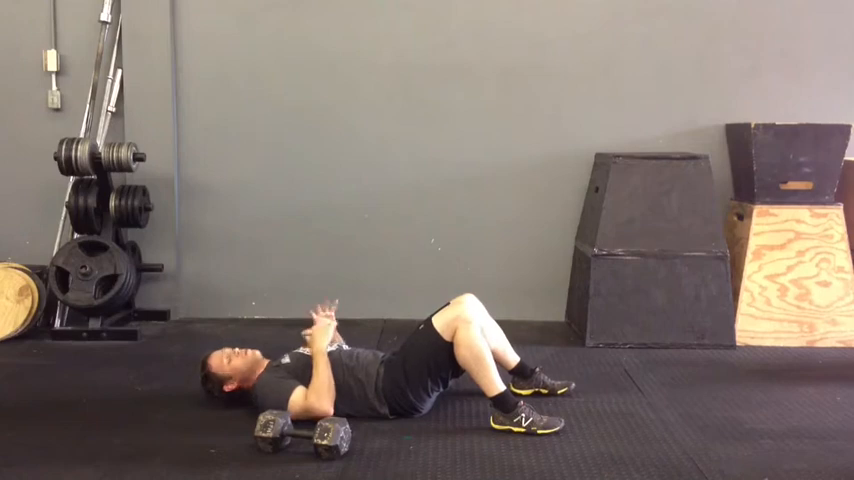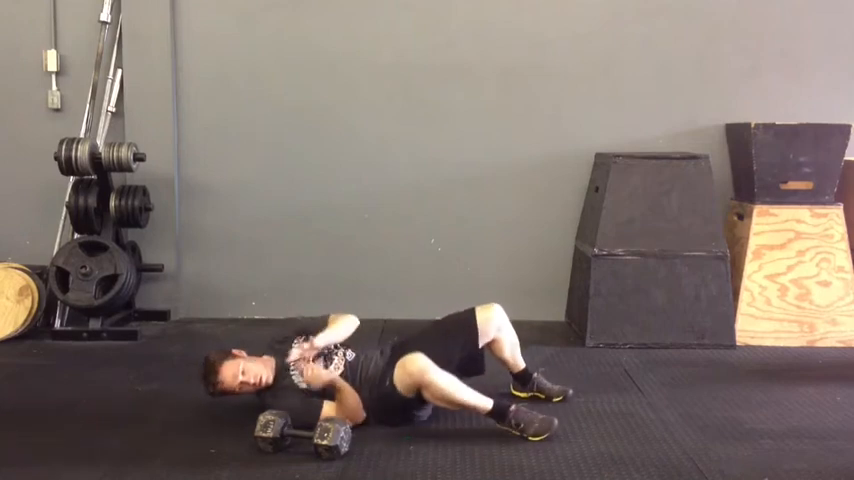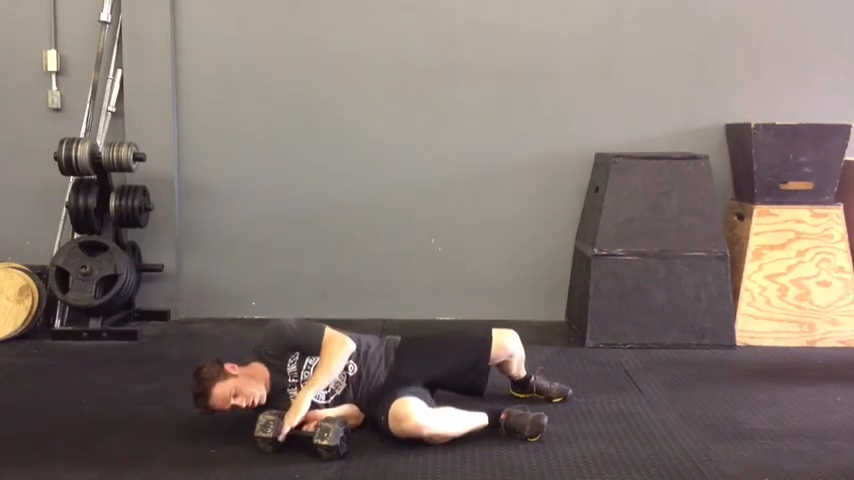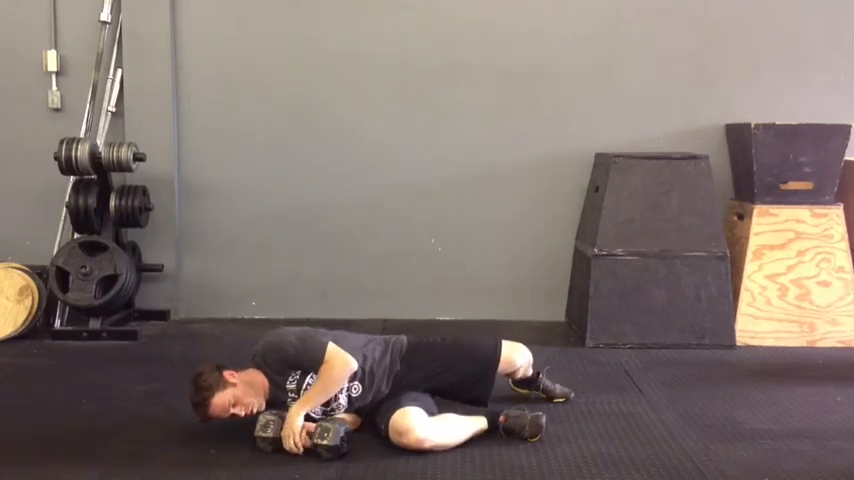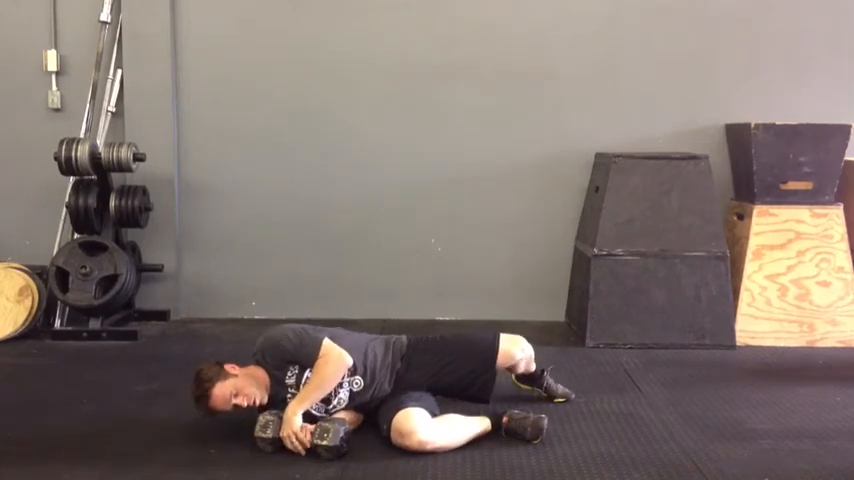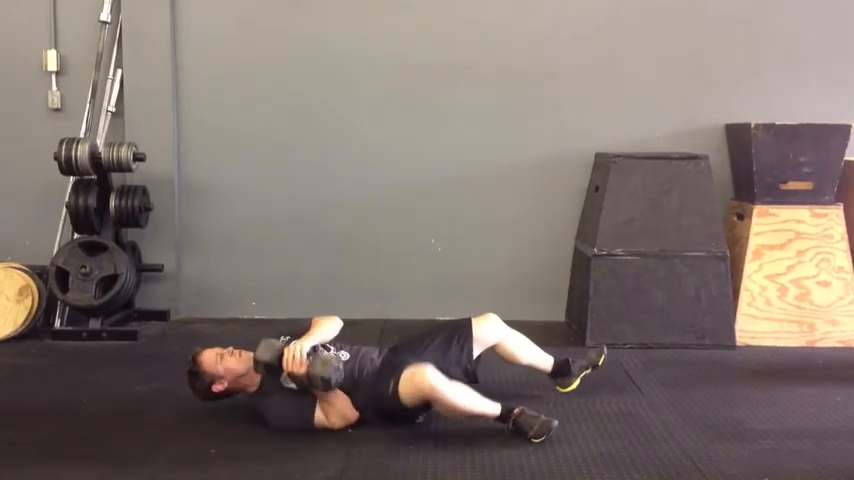
dt=0.7s
person 1, frame 1
left shoulder: (279, 368)
right shoulder: (267, 387)
right elbow: (322, 406)
left wrist: (329, 332)
right wrist: (319, 346)
left hip: (391, 366)
right hip: (398, 391)
left knee: (467, 302)
right knee: (462, 317)
left ankle: (526, 376)
right ankle: (508, 410)
person 1, frame 2
left shoulder: (287, 340)
right shoulder: (281, 400)
left elbow: (350, 320)
right elbow: (355, 415)
left wrist: (319, 341)
right wrist: (333, 381)
left hip: (392, 356)
right hip: (390, 400)
left knee: (493, 316)
right knee: (417, 368)
left ankle: (525, 381)
right ankle: (504, 413)
person 1, frame 3
left shoulder: (275, 339)
right shoulder: (275, 408)
left elbow: (342, 344)
right elbow: (356, 415)
left wrist: (305, 397)
right wrist: (323, 416)
left hip: (400, 355)
right hip: (383, 399)
left knee: (507, 343)
right knee: (411, 420)
left ankle: (524, 384)
right ankle: (498, 419)
person 1, frame 4
left shoulder: (276, 347)
right shoulder: (274, 405)
left elbow: (344, 363)
right elbow: (353, 415)
left wrist: (299, 410)
right wrist: (312, 429)
left hip: (404, 359)
right hip: (384, 399)
left knee: (518, 356)
right knee: (411, 432)
left ankle: (530, 382)
right ankle: (494, 420)
person 1, frame 5
left shoulder: (275, 344)
right shoulder: (272, 406)
left elbow: (339, 359)
right elbow: (351, 415)
left wrist: (296, 408)
right wrist: (312, 430)
left hip: (406, 357)
right hip: (388, 398)
left knee: (517, 350)
right knee: (413, 435)
left ankle: (535, 379)
right ankle: (497, 422)
person 1, frame 6
left shoulder: (276, 349)
right shoulder: (273, 405)
left elbow: (333, 322)
right elbow: (345, 415)
left wrist: (305, 341)
right wrist: (307, 378)
left hip: (391, 358)
right hip: (386, 396)
left knee: (489, 325)
right knee: (427, 381)
left ankle: (561, 371)
right ankle: (508, 415)
